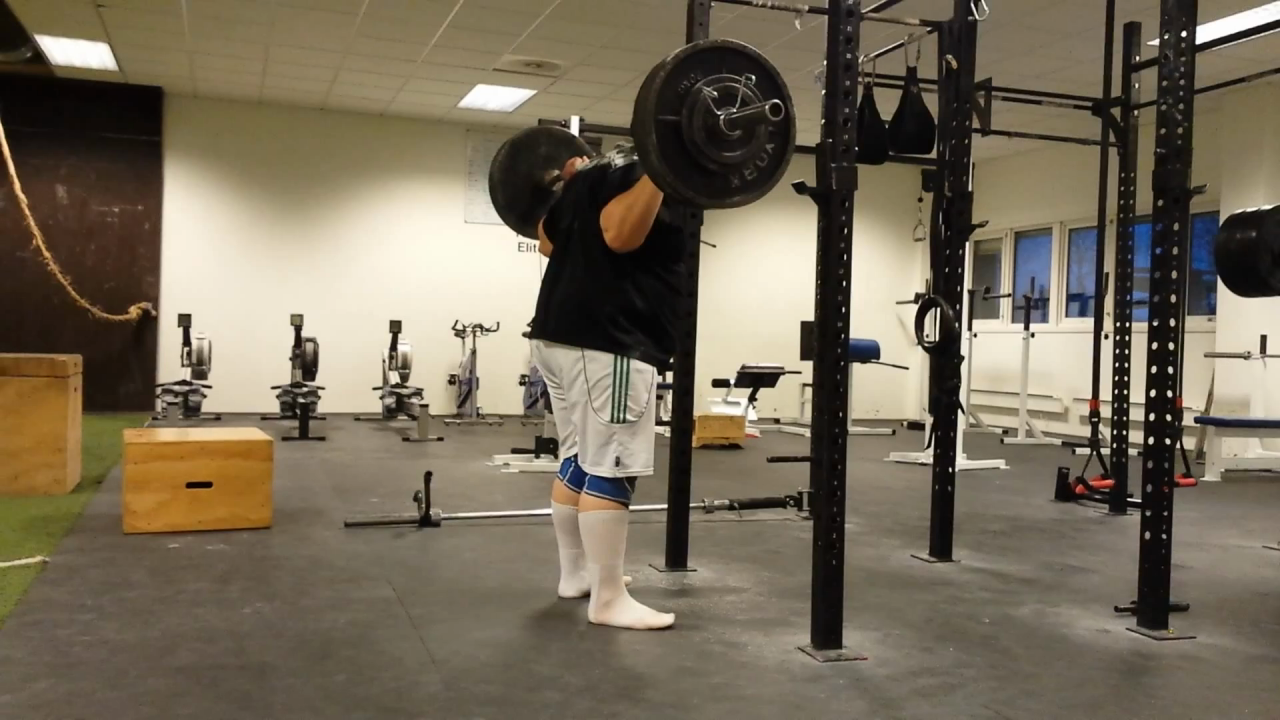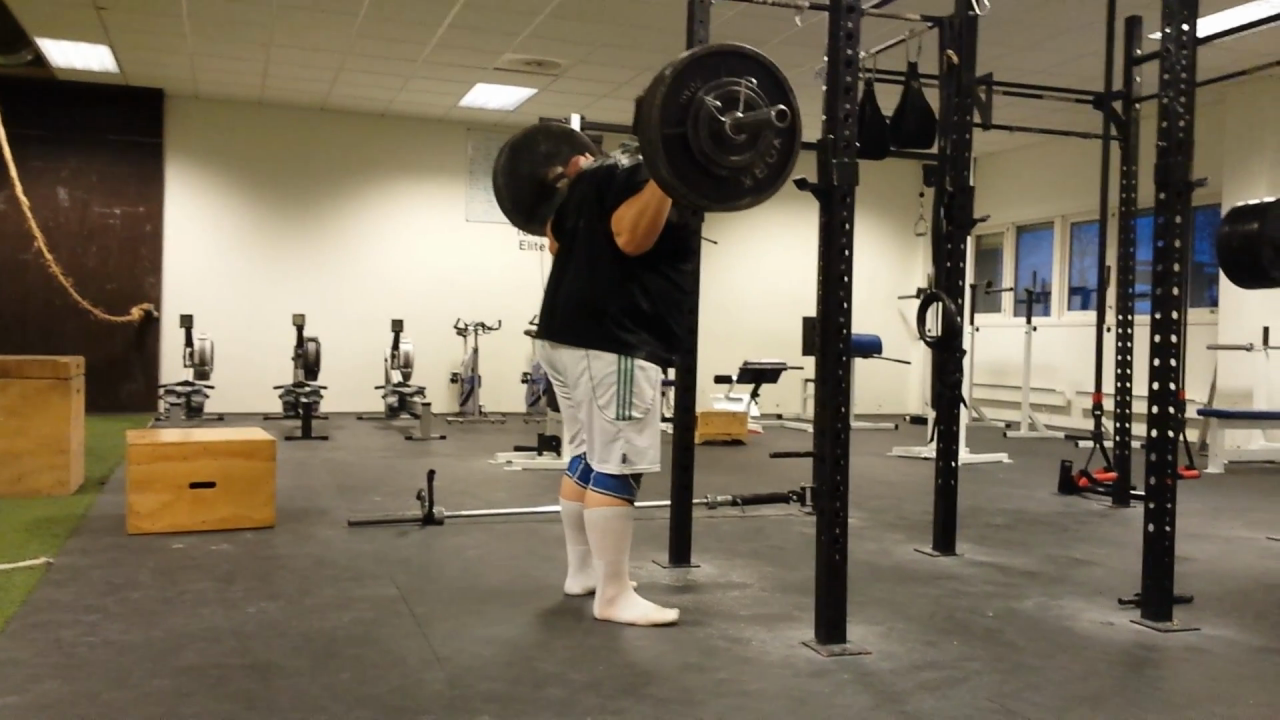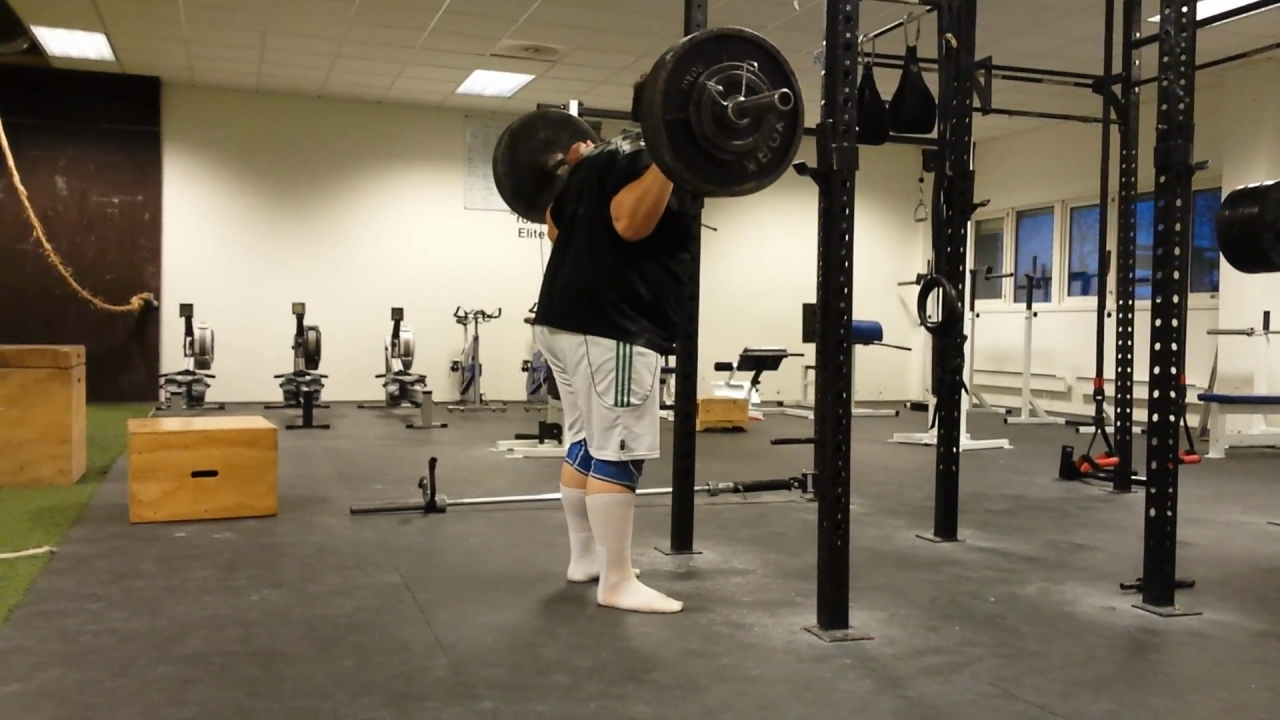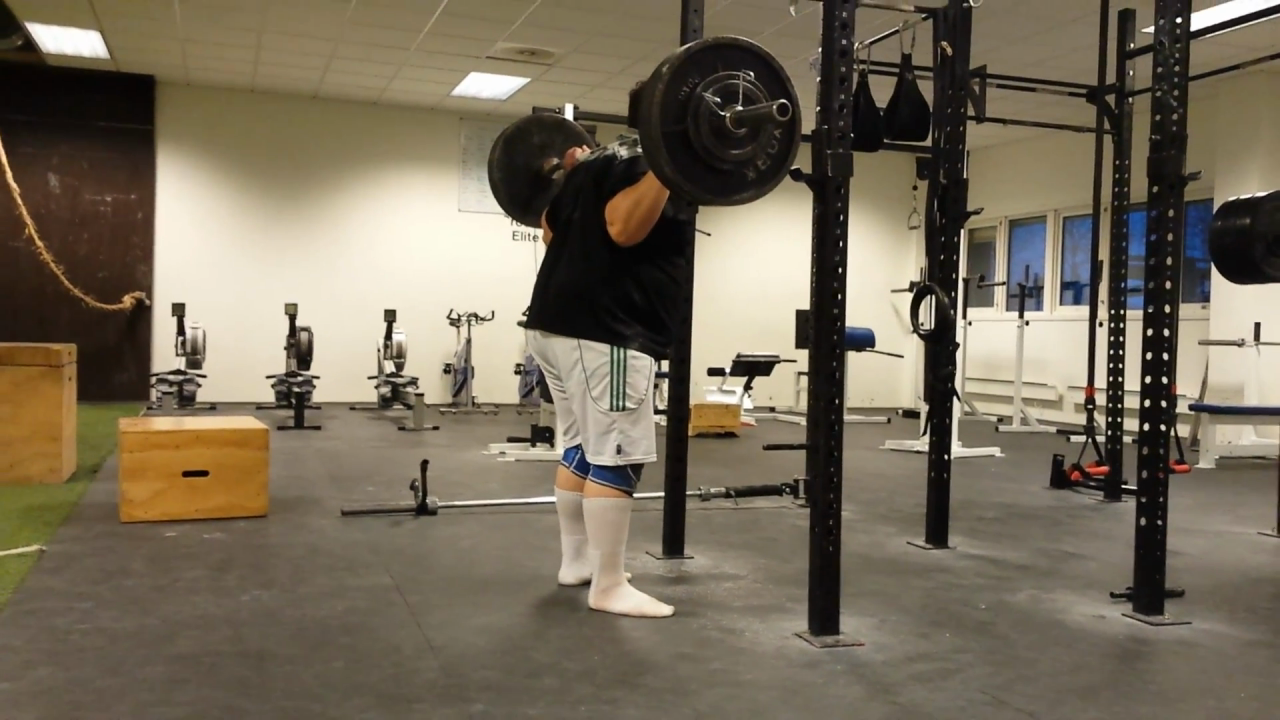
dt=0.7s
person 1, frame 1
left shoulder: (592, 174)
right shoulder: (637, 173)
left elbow: (548, 242)
right elbow: (620, 233)
left wrist: (569, 187)
left hip: (561, 335)
right hip: (606, 344)
left knee: (580, 461)
right knee: (610, 470)
left ankle: (577, 573)
right ankle: (609, 600)
person 1, frame 2
left shoulder: (597, 174)
right shoulder: (643, 174)
left elbow: (557, 241)
right elbow: (631, 236)
left wrist: (572, 185)
left hip: (569, 335)
right hip: (611, 342)
left knee: (586, 460)
right knee: (615, 466)
left ankle: (582, 570)
right ankle: (614, 595)
person 1, frame 3
left shoulder: (598, 165)
right shoulder: (644, 165)
left elbow: (556, 228)
right elbow: (630, 222)
left wrist: (574, 171)
left hip: (563, 320)
right hip: (610, 330)
left knee: (584, 445)
right knee: (616, 454)
left ankle: (585, 557)
right ankle: (617, 582)
person 1, frame 4
left shoulder: (597, 165)
right shoulder: (642, 167)
left elbow: (550, 233)
right elbow: (624, 228)
left wrist: (569, 177)
left hip: (557, 326)
right hip: (602, 334)
left knee: (581, 450)
right knee: (615, 457)
left ankle: (577, 562)
right ankle: (610, 587)
